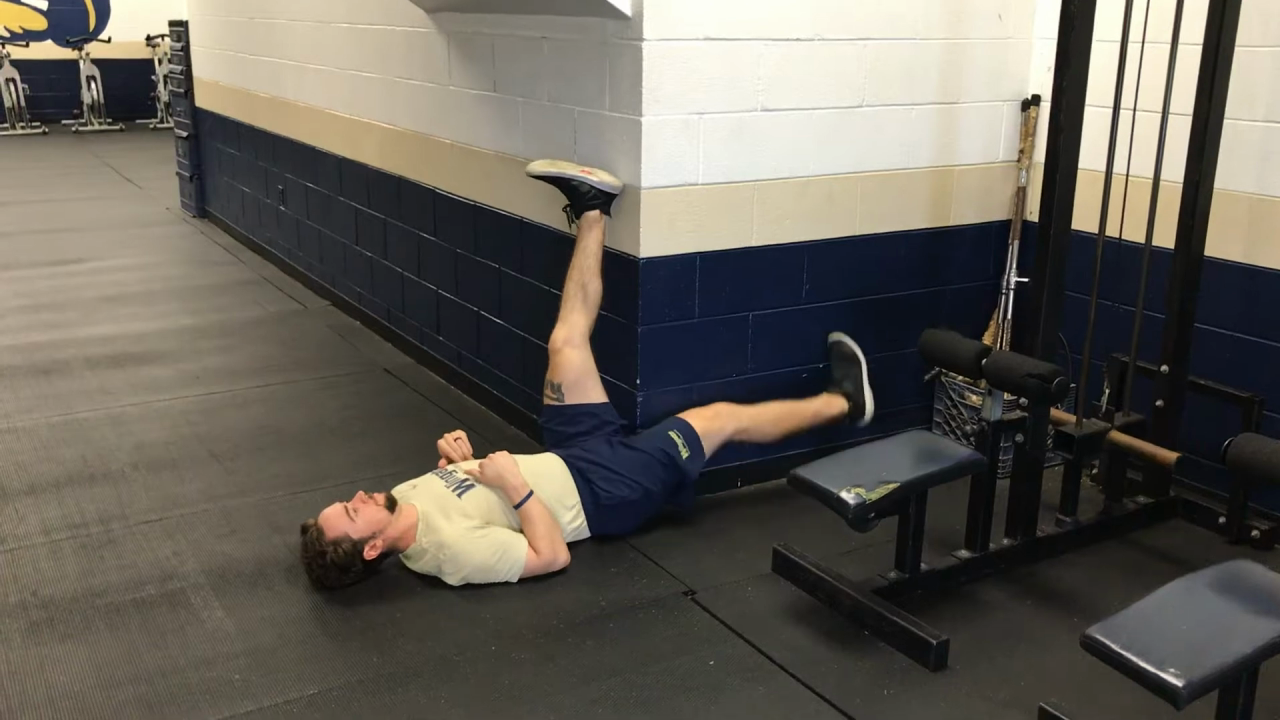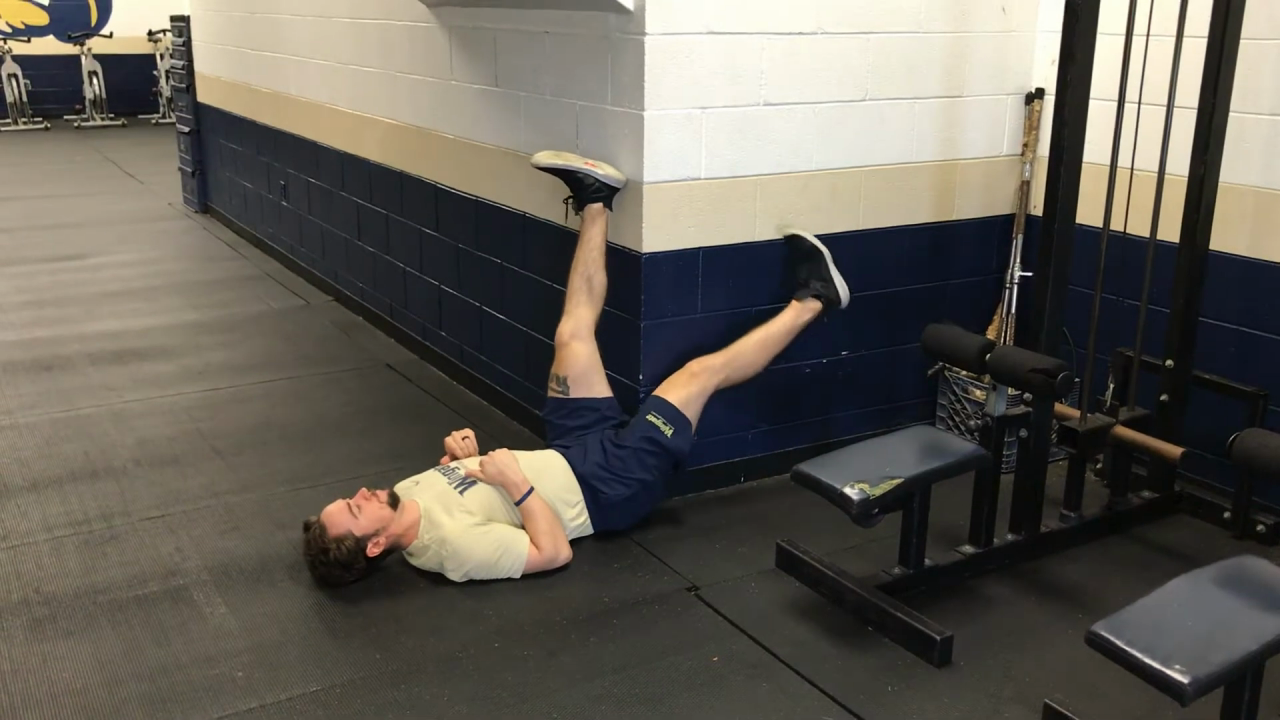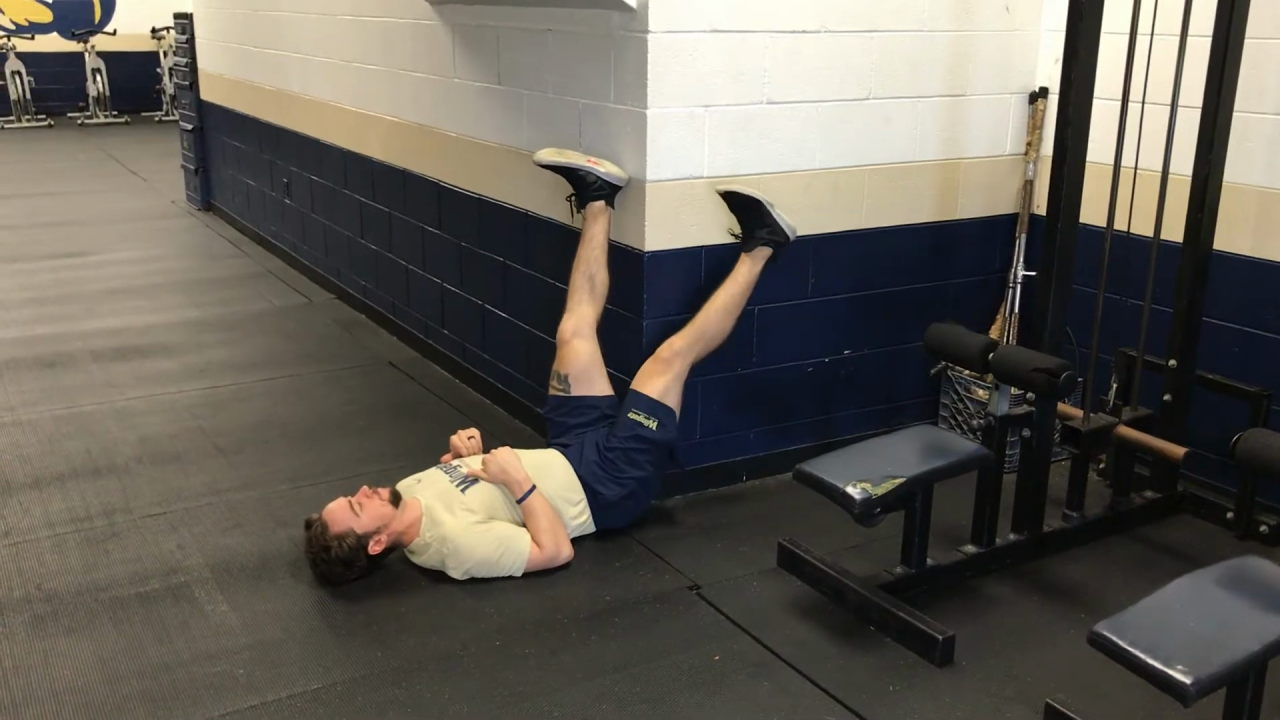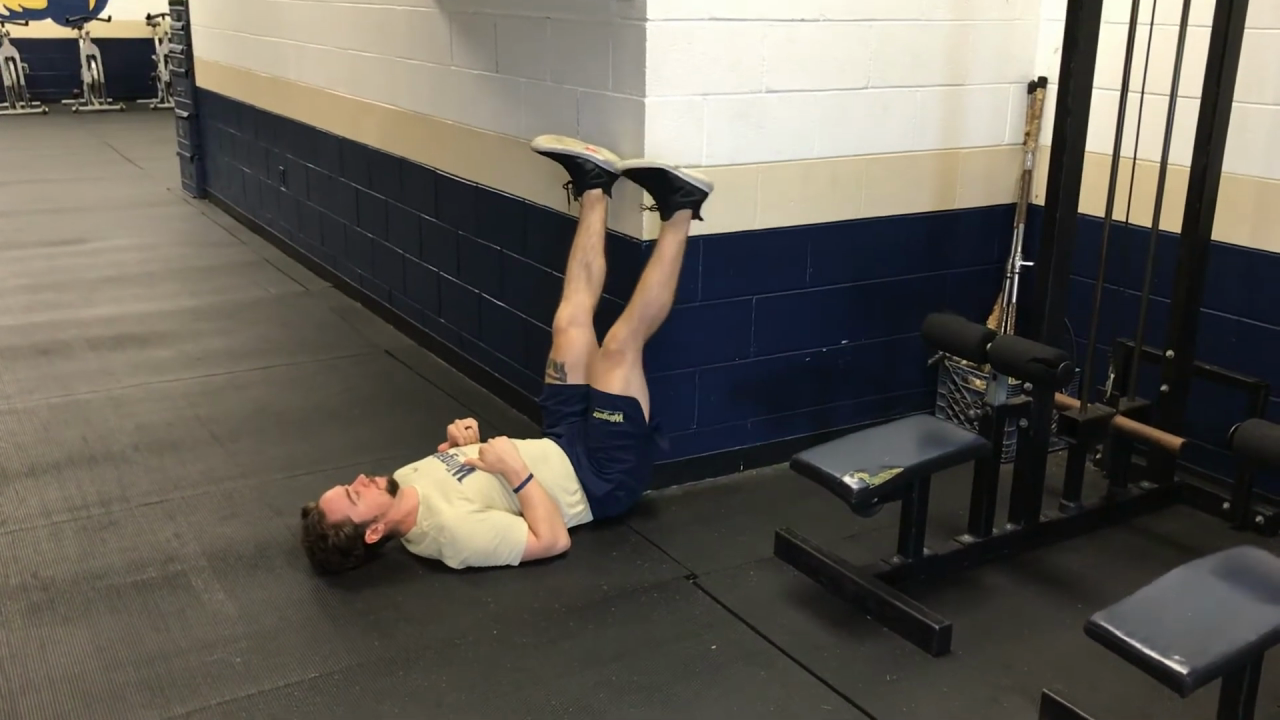
dt=1s
person 1, frame 1
left shoulder: (405, 500)
right shoulder: (449, 551)
right elbow: (552, 556)
left wrist: (457, 458)
right wrist: (514, 484)
left hip: (571, 458)
right hip: (602, 490)
left knee: (566, 341)
right knee: (723, 417)
left ankle: (590, 212)
right ankle: (840, 402)
person 1, frame 2
left shoulder: (410, 496)
right shoulder: (451, 548)
right elbow: (554, 552)
left wrist: (459, 456)
right wrist: (515, 482)
left hip: (572, 453)
right hip: (609, 485)
right knee: (702, 371)
left ankle: (594, 204)
right ankle: (809, 302)
person 1, frame 3
left shoulder: (411, 495)
right shoulder: (451, 545)
right elbow: (555, 551)
left wrist: (462, 456)
right wrist: (517, 479)
left hip: (571, 451)
right hip: (609, 483)
right knee: (672, 355)
left ankle: (595, 202)
right ankle: (756, 251)
person 1, frame 4
left shoulder: (406, 484)
right shoulder: (448, 533)
right elbow: (552, 540)
left wrist: (459, 444)
right wrist: (515, 470)
left hip: (561, 444)
right hip: (601, 477)
right knee: (620, 345)
left ankle: (593, 190)
right ankle: (678, 213)
